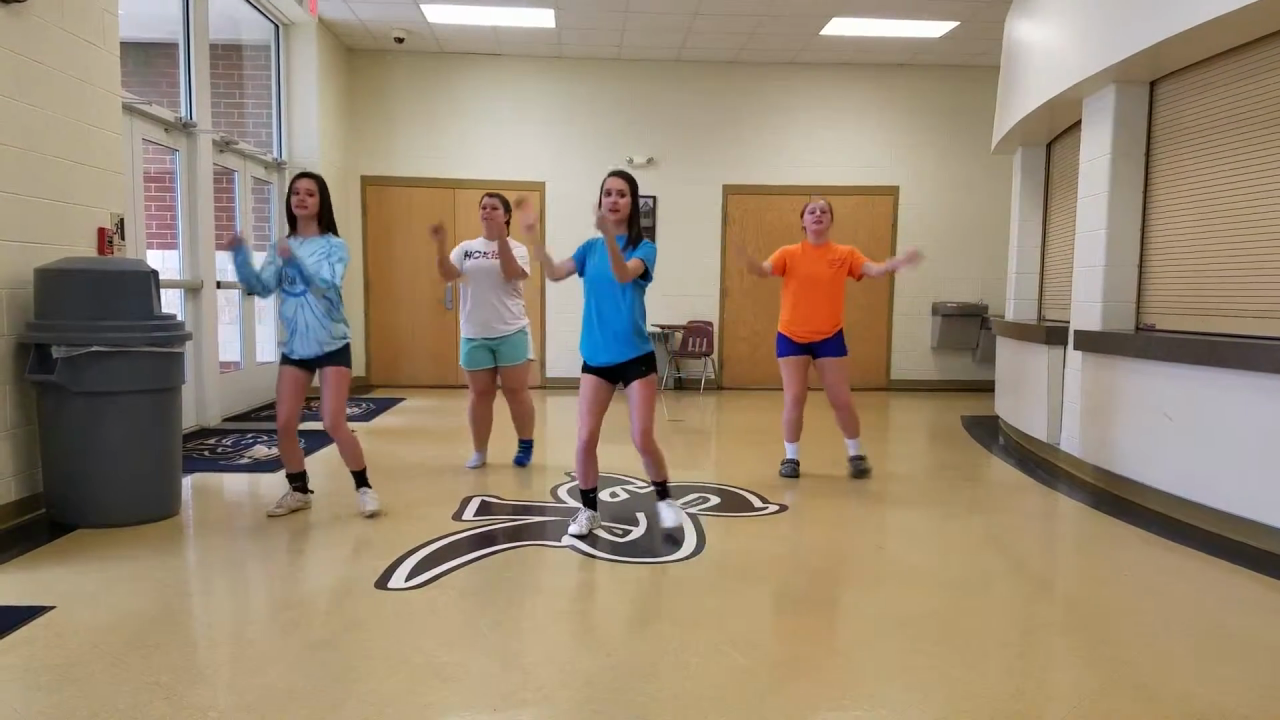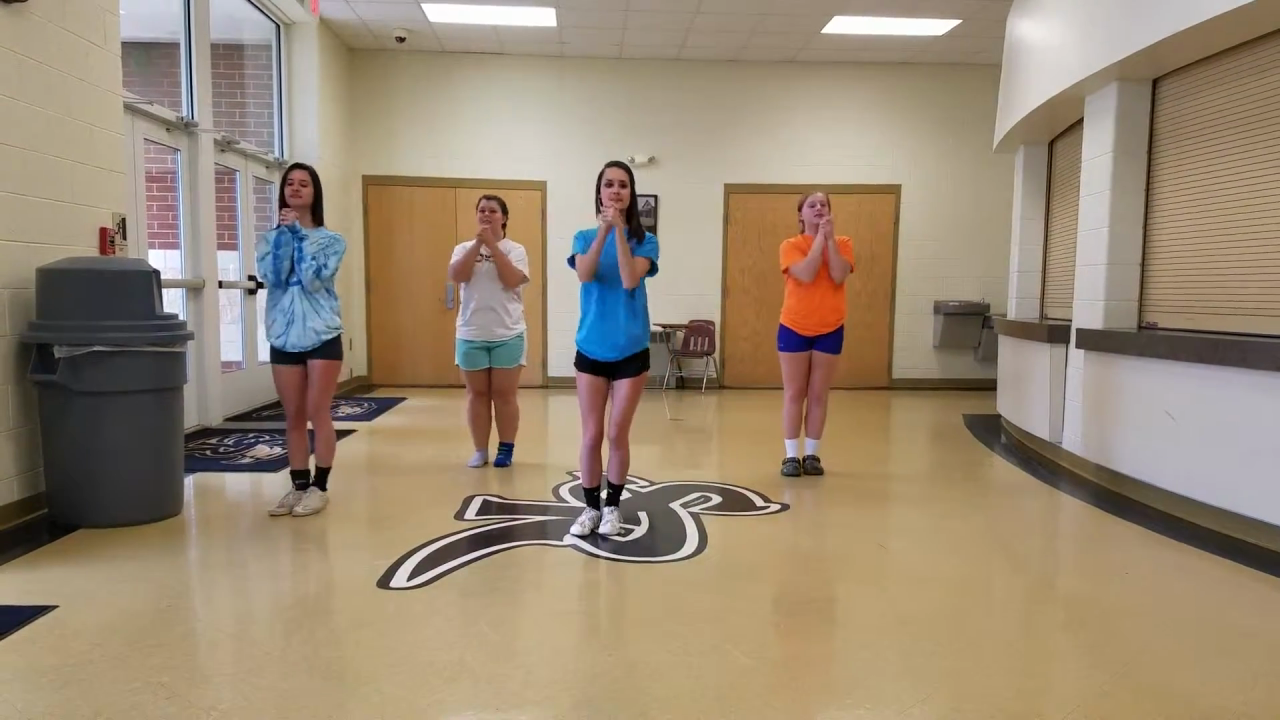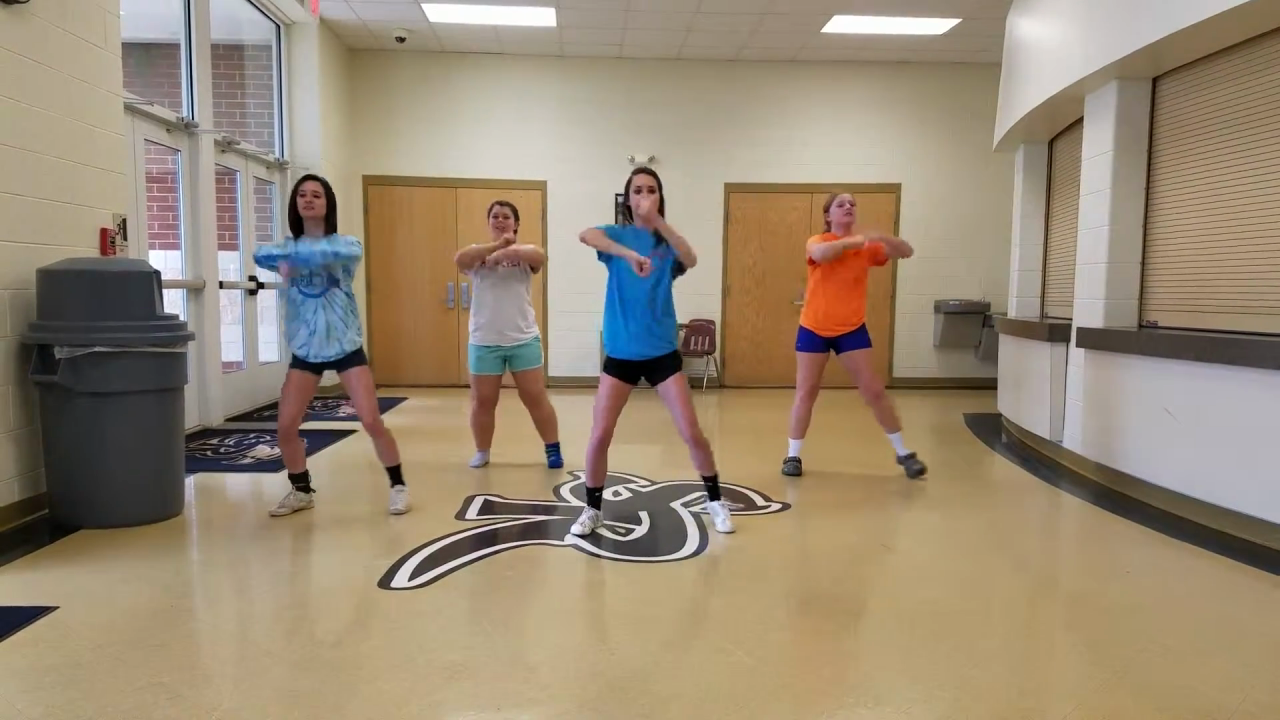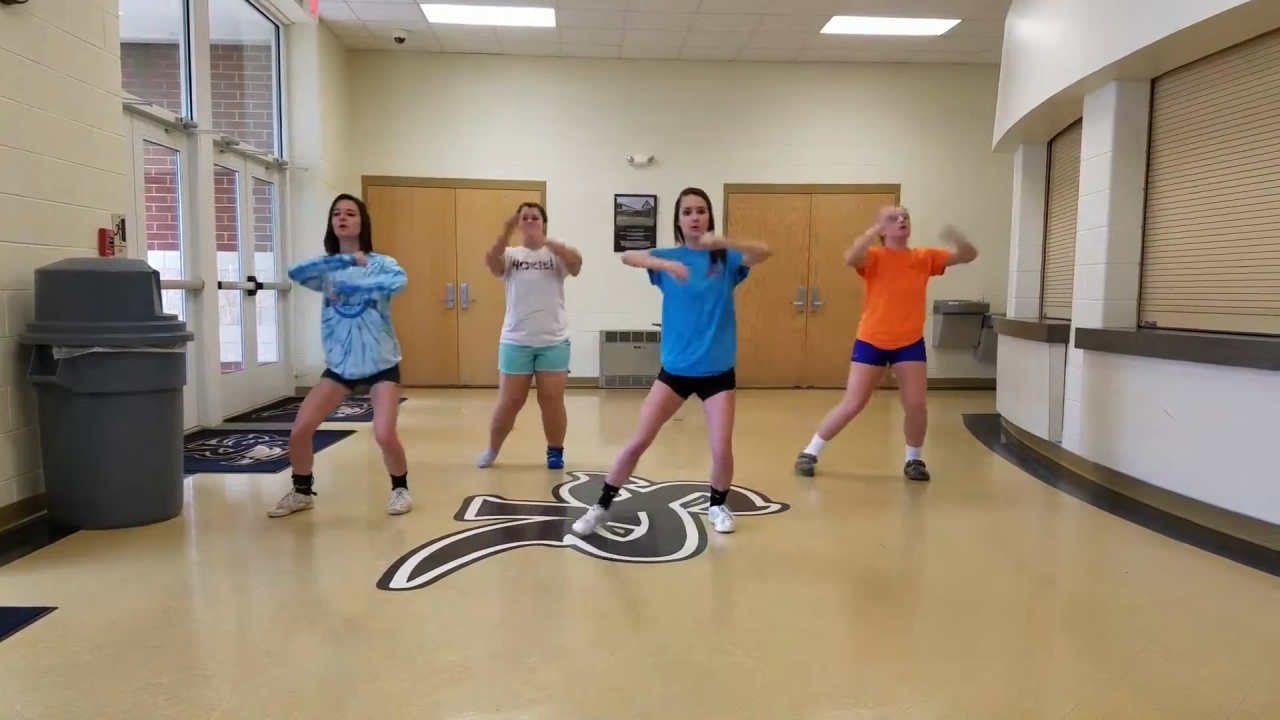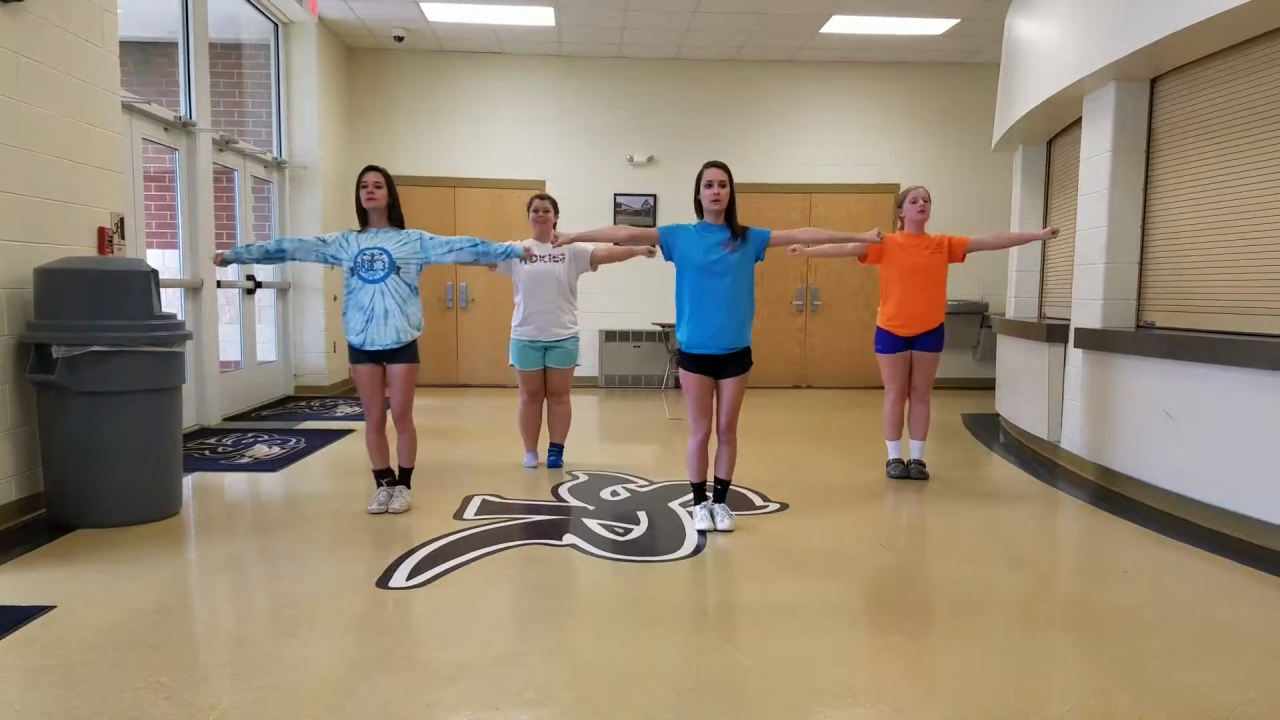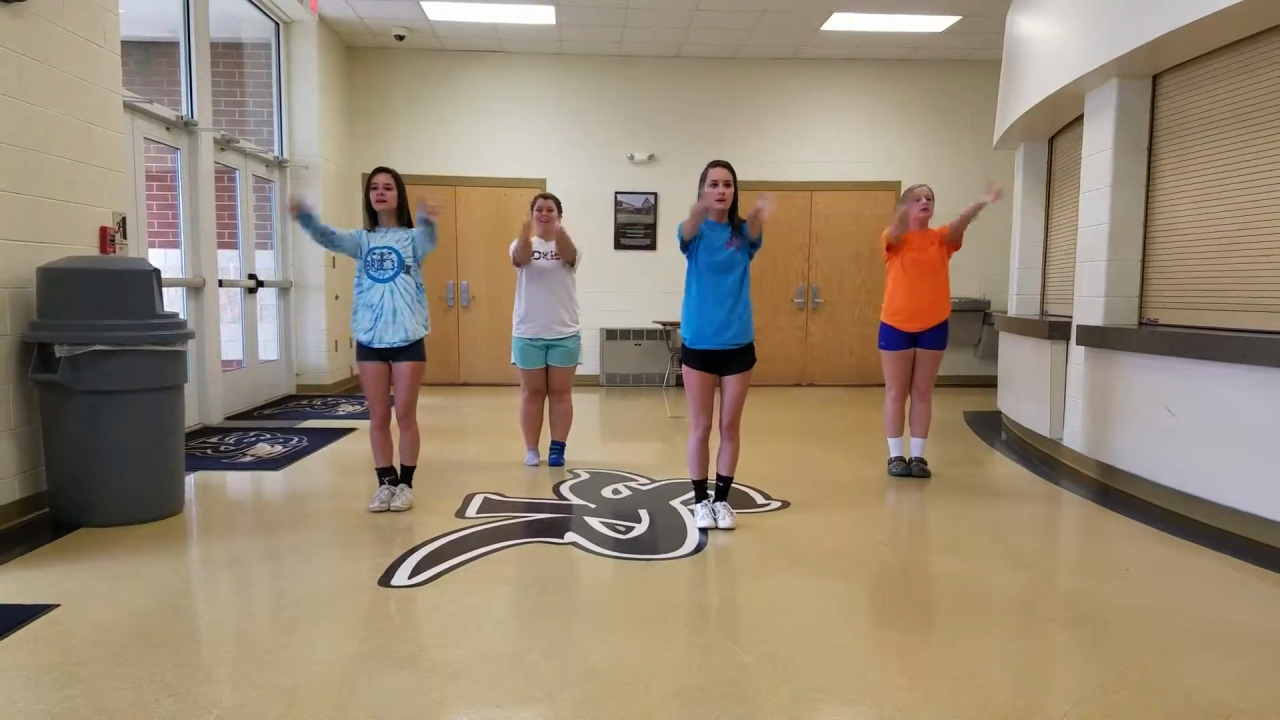
dt=0.4s
person 1, frame 1
left shoulder: (644, 248)
right shoulder: (591, 247)
left elbow: (623, 274)
right elbow: (555, 274)
left wrist: (608, 236)
right wrist: (534, 233)
left hip: (636, 356)
right hip: (596, 358)
left knee: (642, 439)
right knee: (585, 439)
left ankle: (664, 499)
right ankle: (589, 509)
person 1, frame 2
left shoulder: (646, 240)
right shoulder: (584, 237)
left elbow: (630, 280)
right elbow: (584, 275)
left wrist: (619, 229)
right wrist: (603, 229)
left hip: (631, 350)
right hip: (591, 349)
left knee: (617, 435)
right knee: (592, 435)
left ankle: (613, 505)
right ankle: (592, 507)
person 1, frame 3
left shoulder: (670, 243)
right shoulder: (616, 236)
left elbow: (691, 259)
right elbow: (584, 235)
left wrist: (659, 224)
right wrist: (628, 254)
left hip: (663, 354)
right hip: (620, 354)
left knee: (692, 434)
right knee: (599, 436)
left ankle: (715, 499)
right ankle: (593, 508)
person 1, frame 4
left shoulder: (726, 259)
right shoulder: (666, 258)
left elbow: (763, 253)
right elbow: (628, 257)
left wrist: (724, 242)
right wrist: (666, 264)
left hip: (718, 372)
right hip: (675, 370)
left knee: (722, 451)
right knee: (637, 442)
left ankle: (718, 505)
right ankle: (602, 507)
person 1, frame 5
left shoulder: (748, 238)
right shoulder: (679, 236)
left elbow: (801, 235)
right elbow: (627, 234)
left wrist: (859, 237)
right wrist: (574, 235)
left hip: (735, 350)
right hip: (694, 349)
left knee: (727, 431)
right knee: (700, 432)
left ankle: (720, 502)
right ankle: (699, 503)
person 1, frame 6
left shoulder: (745, 232)
right shoulder: (694, 232)
left elbow: (757, 223)
right elbow: (691, 223)
left wrist: (760, 210)
right wrist: (701, 209)
left hip: (738, 344)
right hip: (698, 344)
left knee: (730, 426)
right knee: (700, 428)
left ankle: (722, 500)
right ankle: (701, 500)
person 2, frame 1
left shoulder: (335, 247)
right shoulder: (281, 248)
left elbow: (325, 284)
right elbow: (259, 287)
left wrist: (294, 261)
right wrist: (240, 253)
left hip: (332, 347)
right hip: (294, 350)
left knee: (334, 424)
right knee: (284, 425)
left ankle: (364, 487)
right ankle: (299, 489)
person 2, frame 2
left shoulder: (331, 240)
right shoulder: (269, 239)
left elbow: (313, 281)
right elbow: (273, 279)
left wrist: (299, 233)
right wrist: (284, 234)
left hip: (322, 337)
right hip: (283, 339)
left knee: (317, 415)
right knee: (294, 418)
left ankle: (319, 487)
right ankle: (299, 487)
person 2, frame 3
left shoulder: (348, 245)
right shoulder: (288, 247)
left elbow: (341, 253)
right elbow: (261, 256)
left wrist: (296, 260)
right wrist: (296, 258)
left hip: (346, 347)
right hip: (305, 351)
left knee: (371, 420)
right knee: (286, 425)
left ankle: (397, 486)
right ankle: (301, 490)
person 2, frame 4
left shoulder: (382, 263)
right shoulder: (324, 267)
left elbow: (398, 282)
right elbow: (296, 273)
left wrist: (344, 286)
right wrist: (346, 260)
left hip: (381, 365)
right hip: (339, 365)
left knee: (384, 435)
right knee: (300, 430)
left ankle: (400, 489)
right ankle: (302, 492)
person 2, frame 5
left shoulder: (413, 241)
right shoulder: (345, 242)
left elbow: (460, 247)
right elbow: (295, 248)
left wrist: (513, 250)
right wrist: (235, 254)
left hip: (400, 341)
right hip: (362, 342)
left knee: (402, 418)
right knee: (374, 420)
left ankle: (403, 486)
right ankle: (384, 485)
person 2, frame 6
left shoulder: (413, 237)
right shoulder: (361, 239)
left elbow: (430, 237)
right elbow: (329, 237)
left wrist: (427, 219)
right wrist: (305, 216)
left hip: (407, 338)
right hip: (370, 339)
left knee: (405, 415)
right knee: (378, 417)
left ankle: (405, 483)
right ankle: (385, 482)
person 3, frame 1
left shoulder: (845, 254)
right shoulder: (788, 253)
left elbow: (874, 270)
right elbow: (764, 271)
left wrist: (899, 261)
right wrist: (751, 264)
left hip: (830, 336)
right hip: (791, 336)
left knee: (841, 400)
right knee: (794, 399)
left ankle: (856, 454)
right ankle: (791, 457)
person 3, frame 2
left shoulder: (842, 243)
right shoulder: (791, 245)
left elbow: (839, 277)
right elbow: (805, 275)
left wrist: (829, 238)
right wrist: (820, 238)
left hip: (830, 330)
right hip: (794, 328)
left knee: (818, 396)
right knee: (794, 394)
left ankle: (811, 454)
right ankle: (792, 456)
person 3, frame 3
left shoulder: (868, 245)
right shoulder: (818, 242)
left elbow: (906, 251)
right elbow: (820, 254)
left wrist: (880, 237)
right wrist: (854, 240)
left hip: (852, 329)
right hip: (814, 328)
left knee: (875, 391)
right knee: (805, 394)
left ankle: (903, 453)
right ankle: (793, 455)
person 3, frame 4
left shoulder: (925, 257)
right shoulder: (872, 257)
left elbow: (968, 256)
right elbow: (850, 257)
left wrist: (958, 239)
right wrist: (875, 228)
left hip: (910, 343)
right hip: (871, 342)
left knee: (916, 405)
right knee: (852, 404)
left ankle: (914, 459)
right ankle: (810, 452)
person 3, frame 5
left shoulder: (944, 244)
right shoulder: (886, 244)
left elbow: (990, 241)
right elbow: (847, 248)
left wrist: (1037, 235)
right wrist: (808, 250)
left hip: (930, 330)
right hip: (892, 330)
left knee: (920, 396)
right knee: (895, 396)
left ankle: (916, 458)
right ankle: (894, 458)
person 3, frame 6
left shoulder: (943, 238)
right shoulder: (894, 237)
left elbow: (961, 223)
right elbow: (897, 228)
left wrist: (981, 204)
right wrist: (905, 209)
left hip: (934, 325)
right hip: (896, 325)
left knee: (922, 393)
right knee: (896, 392)
left ankle: (918, 455)
right ankle: (896, 455)
person 4, frame 1
left shoulder: (515, 247)
right shoulder: (466, 248)
left elbow: (513, 274)
right elbow: (447, 274)
left wrist: (502, 240)
right wrist: (441, 243)
left hip: (511, 332)
right hip: (474, 334)
left knee: (516, 392)
right knee: (480, 395)
left ankle: (525, 446)
right ankle: (480, 452)
person 4, frame 2
left shoulder: (515, 250)
right shoulder: (464, 248)
left elbow: (513, 281)
right elbow: (457, 276)
left wrist: (493, 247)
right wrist: (477, 245)
left hip: (508, 334)
right hip: (471, 334)
left knee: (504, 395)
right knee: (477, 394)
left ankle: (506, 448)
right ankle: (480, 451)
person 4, frame 3
left shoulder: (524, 254)
right shoulder: (479, 254)
left elbow: (539, 258)
right elbow: (460, 259)
left wrist: (508, 251)
right wrist: (496, 245)
left hip: (523, 339)
right hip: (484, 341)
left knee: (535, 398)
right knee: (482, 401)
left ankle: (553, 449)
right ankle: (482, 451)
person 4, frame 4
left shoulder: (556, 255)
right shoulder: (509, 256)
left elbow: (576, 261)
right elbow: (491, 259)
left wrist: (548, 243)
right wrist: (506, 233)
left hip: (554, 341)
right hip: (515, 341)
left knee: (552, 400)
right knee: (509, 402)
left ankle: (555, 451)
right ankle: (492, 448)
person 4, frame 5
left shoulder: (572, 250)
left elbow: (604, 253)
left wrist: (638, 250)
left hip: (562, 336)
right hip: (525, 337)
left knee: (558, 395)
right knee: (530, 396)
left ankle: (555, 450)
right ankle: (530, 451)
person 4, frame 6
left shoulder: (568, 246)
right shoulder: (524, 245)
left elbow: (567, 252)
right elbow: (520, 255)
left wrist: (561, 234)
right wrist: (525, 234)
left hip: (564, 334)
right hip: (528, 333)
left knee: (560, 393)
right knee: (532, 393)
left ankle: (558, 447)
right ankle: (531, 449)
